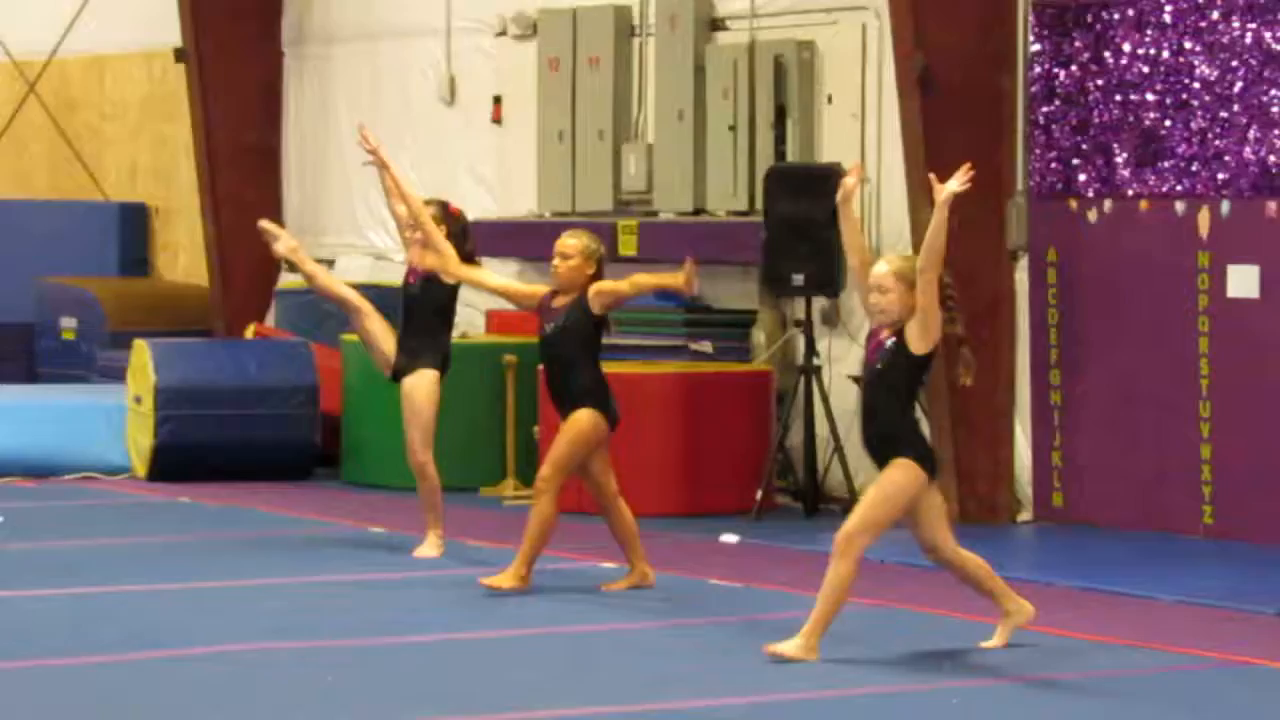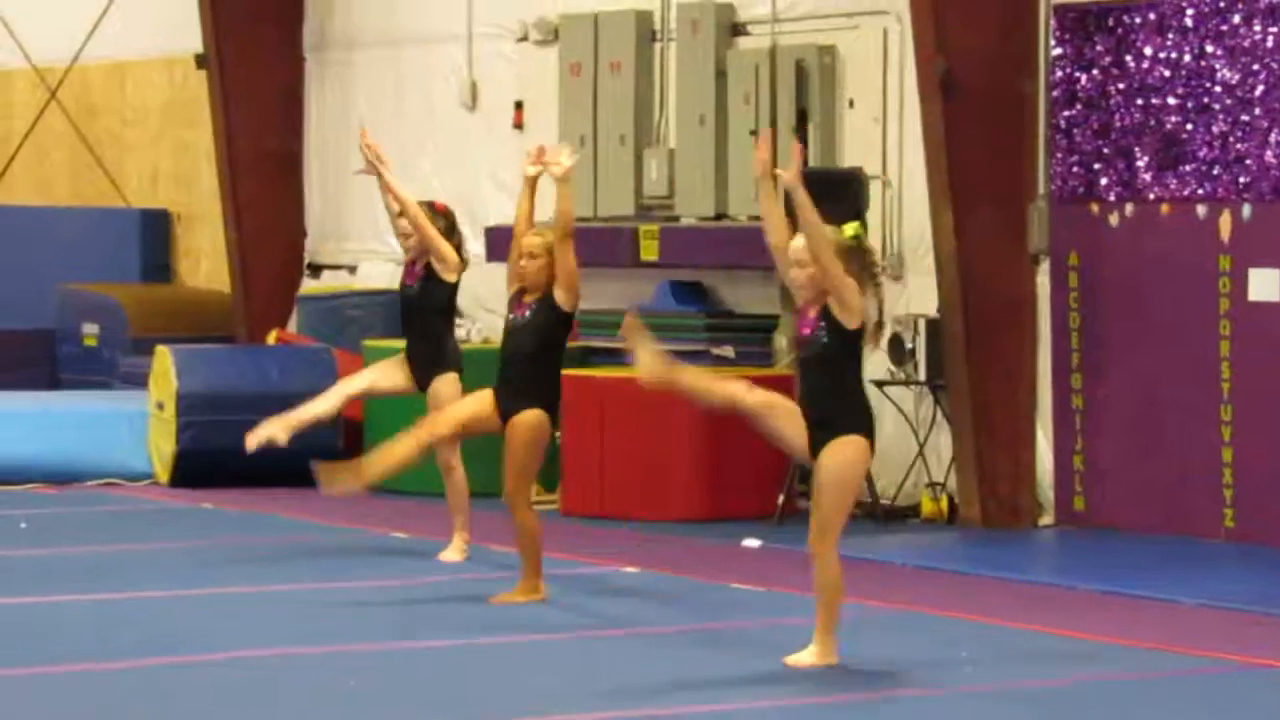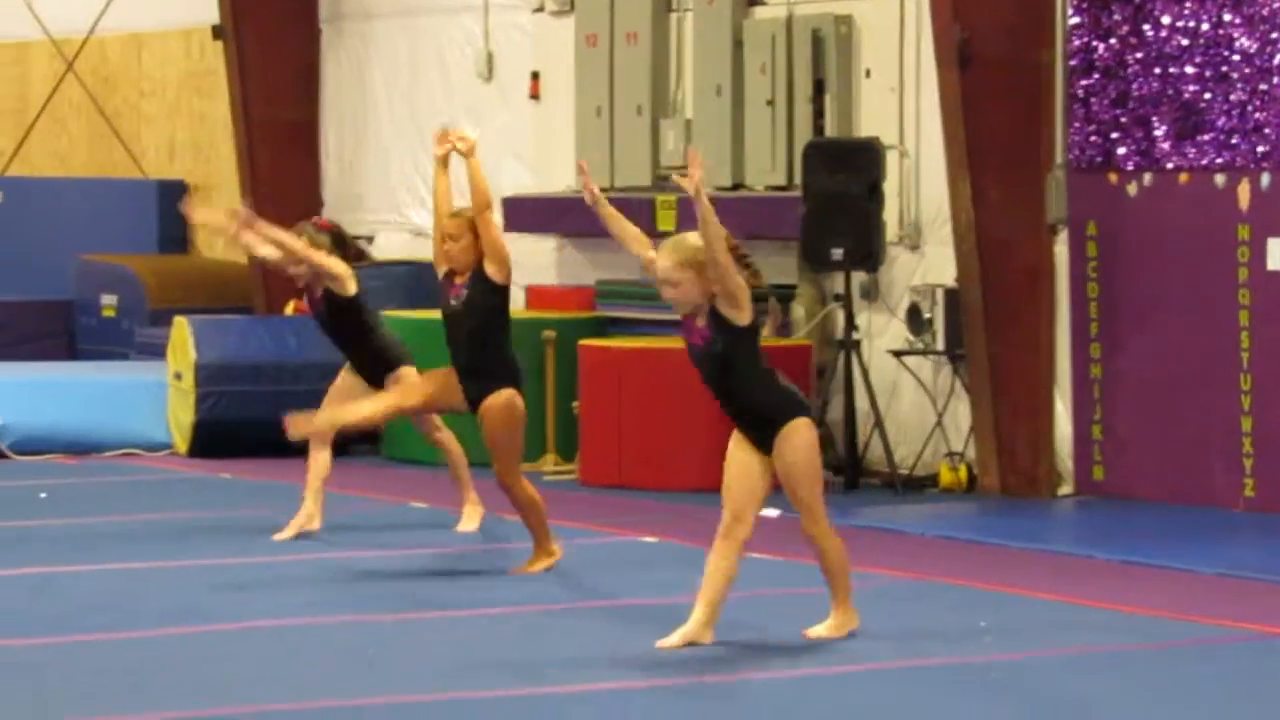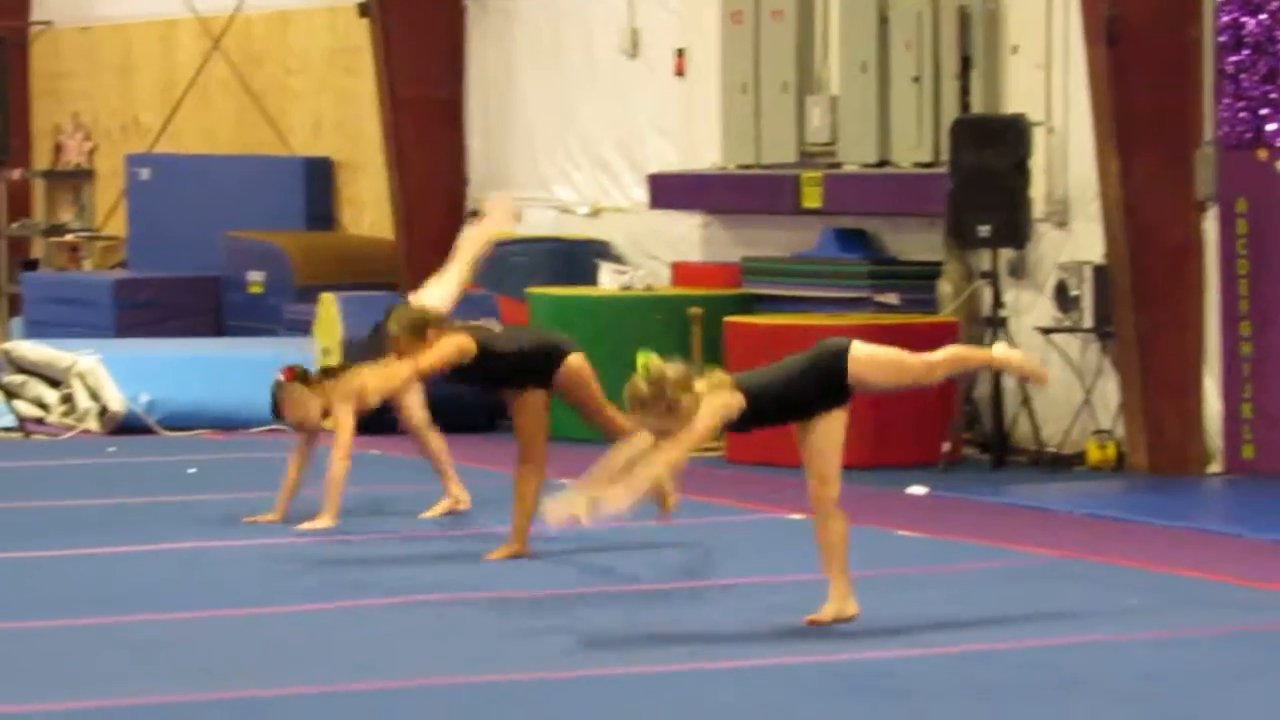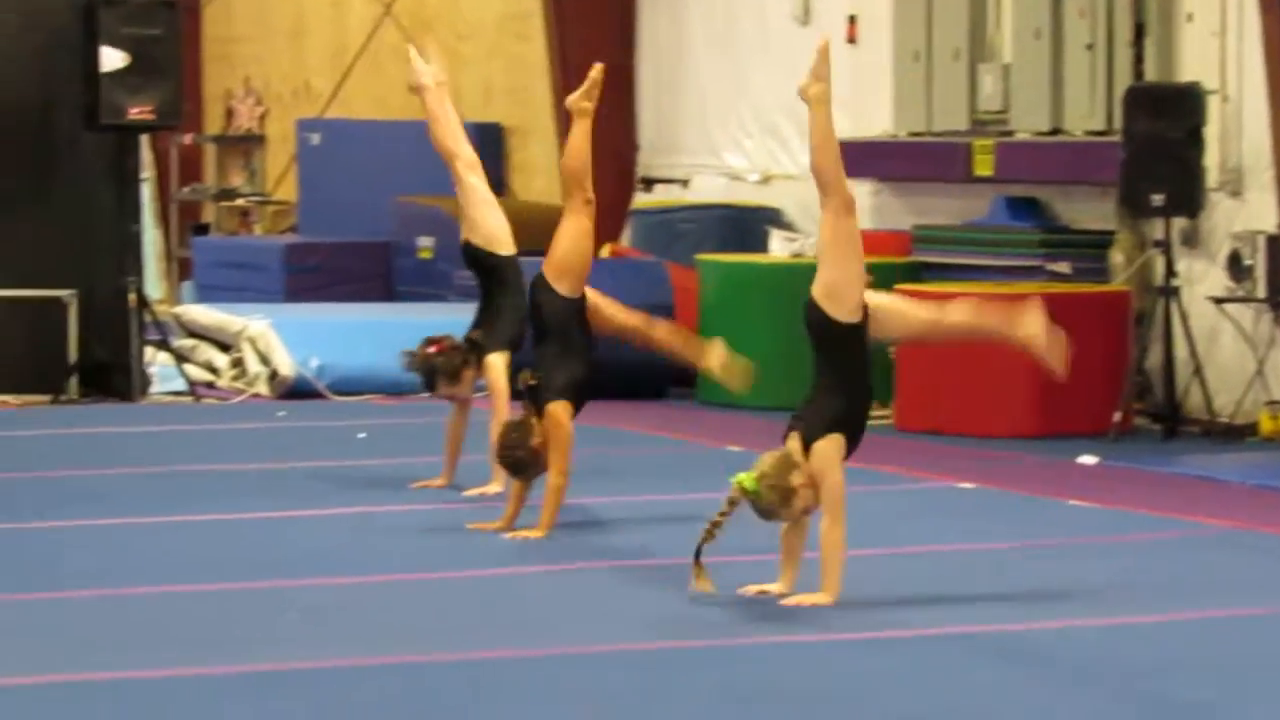
dt=0.4s
person 1, frame 1
left shoulder: (920, 333)
right shoulder: (881, 329)
left elbow: (928, 267)
right elbow: (856, 262)
left wrist: (942, 208)
right wrist: (847, 206)
left hip: (908, 458)
right hip: (891, 457)
left knee: (848, 540)
right knee: (941, 548)
left ankle: (809, 640)
right ankle: (1014, 606)
person 1, frame 2
left shoulder: (845, 301)
right shoulder: (808, 304)
left elbow: (824, 249)
right elbow: (781, 241)
left wrist: (796, 190)
right wrist: (766, 185)
left hip: (846, 431)
right hip: (807, 427)
left knee: (822, 543)
right knee: (738, 394)
left ankle: (825, 646)
person 1, frame 3
left shoulder: (732, 303)
right shoulder: (688, 309)
left elbow: (720, 253)
right elbow: (640, 249)
left wrist: (700, 199)
right wrist: (598, 202)
left hip: (786, 419)
right hip: (748, 429)
left knee: (810, 521)
right knee: (733, 525)
left ankle: (843, 612)
right ankle: (700, 622)
person 1, frame 4
left shoulder: (717, 404)
right shoulder: (688, 403)
left elbow: (671, 454)
right elbow: (637, 447)
left wrist: (621, 489)
right wrist: (586, 492)
left hip: (839, 365)
right hip: (812, 402)
left knee: (932, 368)
right knee: (821, 498)
left ankle: (1002, 356)
right ankle: (843, 598)
person 1, frame 5
left shoulder: (819, 449)
right shoulder: (797, 452)
left elbow: (831, 523)
right elbow: (812, 516)
left wrist: (820, 593)
right wrist: (786, 579)
left hip: (841, 320)
right hip: (839, 321)
person 2, frame 1
left shoulder: (595, 298)
right shoulder: (549, 298)
left elbow: (635, 283)
right elbow: (492, 282)
left wrist: (676, 281)
right wrist: (454, 266)
left hip: (592, 407)
right hip: (568, 407)
left knee: (547, 481)
right knee: (604, 493)
left ankle: (520, 572)
right ankle: (640, 568)
person 2, frame 2
left shoulder: (562, 300)
right shoulder: (517, 294)
left elbow: (564, 236)
right elbow: (519, 231)
left wrist: (563, 182)
right wrist: (528, 182)
left hip: (535, 406)
right hip: (500, 397)
left knee: (516, 496)
right knee: (431, 429)
left ankle: (532, 585)
right ankle: (359, 474)
person 2, frame 3
left shoulder: (494, 275)
right shoulder: (450, 275)
left elbow: (484, 211)
right elbow: (443, 216)
left wrist: (471, 159)
right wrist: (441, 163)
left hip: (498, 384)
right hip: (463, 378)
left knee: (508, 475)
right knee: (401, 399)
left ankle: (546, 547)
right ankle: (323, 423)
person 2, frame 4
left shoulder: (458, 345)
right shoulder: (441, 358)
left elbow: (417, 369)
left hip: (557, 362)
right hip: (527, 376)
left knee: (607, 422)
right knee: (529, 459)
right ankle: (519, 540)
person 2, frame 5
left shoulder: (553, 411)
right shoulder: (537, 415)
left elbow: (557, 474)
right elbow: (542, 469)
left wrist: (544, 527)
right wrist: (508, 519)
left hip: (566, 300)
right hip: (563, 299)
left knee: (584, 210)
right knee: (641, 322)
person 3, frame 1
right shoulder: (419, 261)
left elbow: (417, 211)
right elbow: (399, 210)
left wrist: (387, 166)
right wrist: (380, 168)
left hip: (425, 363)
right hip: (398, 355)
left knee: (418, 455)
right knee: (355, 302)
left ankle: (434, 535)
person 3, frame 2
left shoulder: (447, 262)
right shoulder: (414, 262)
left elbow: (418, 216)
right elbow: (397, 215)
left wrist: (384, 172)
right wrist: (380, 171)
left hip: (440, 367)
right hip: (411, 363)
left knee: (447, 457)
right knee: (348, 388)
left ankle: (460, 539)
person 3, frame 3
left shoulder: (337, 274)
right shoulder: (307, 277)
left elbow: (299, 248)
right elbow: (263, 251)
left wrist: (256, 223)
right wrist: (224, 223)
left hip: (391, 365)
right hip: (360, 367)
left knee: (433, 432)
right knee: (320, 434)
left ankle: (472, 503)
right ankle: (309, 513)
person 3, frame 4
left shoulder: (340, 399)
right shoulder: (310, 400)
left elbow: (339, 460)
right elbow: (298, 456)
left wrist: (328, 514)
right wrist: (279, 510)
left hip: (411, 322)
right hip: (393, 330)
right knee: (415, 423)
person 3, frame 5
left shoulder: (490, 360)
left elbow: (500, 420)
left wrist: (499, 480)
right wrist: (446, 475)
left hip: (494, 260)
right hip: (488, 259)
